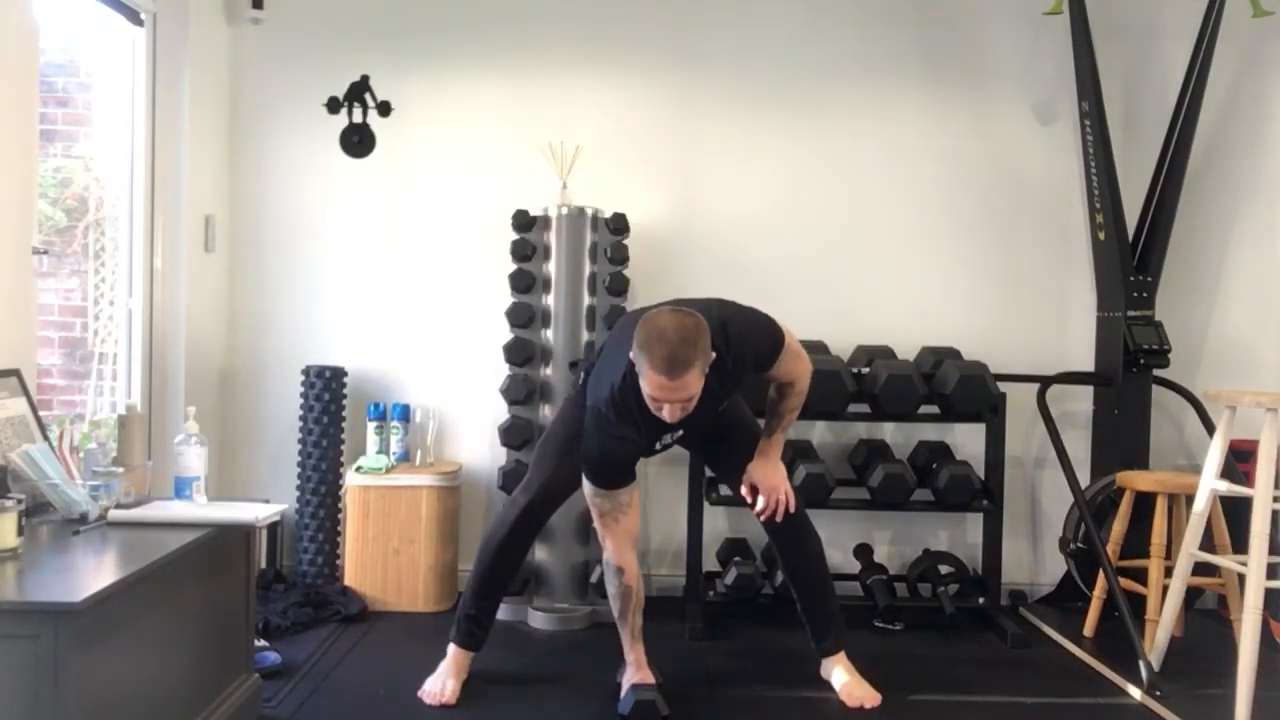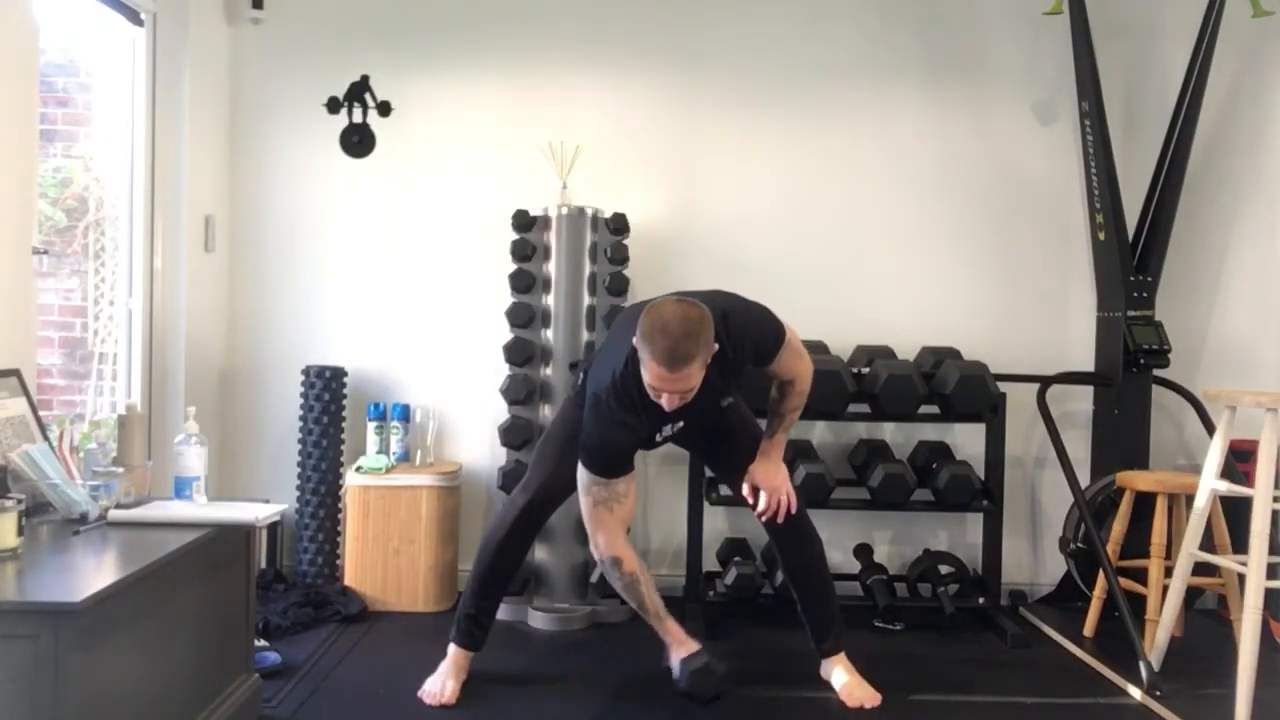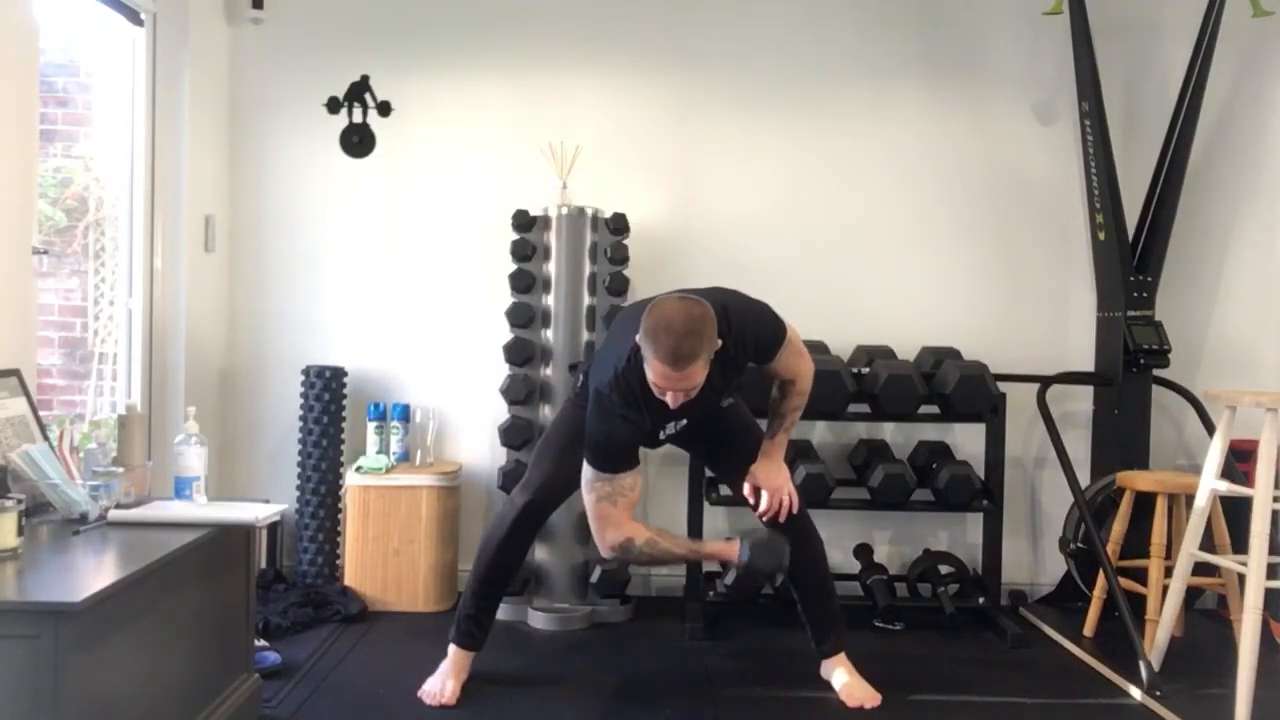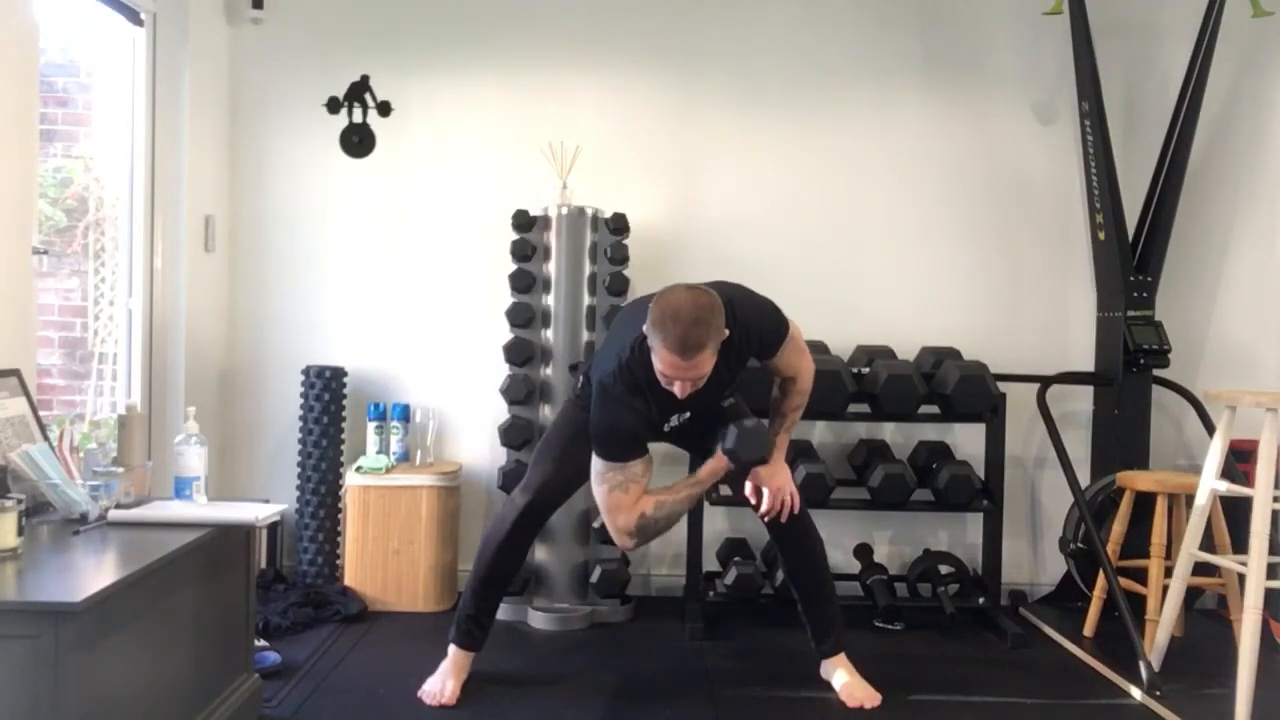
dt=0.4s
person 1, frame 1
left shoulder: (742, 333)
right shoulder: (610, 410)
left elbow: (796, 372)
right elbow: (619, 550)
left wrist: (768, 454)
right wrist: (635, 663)
right hip: (601, 391)
left knee: (780, 504)
right knee: (531, 503)
left ankle: (833, 658)
right ankle: (458, 654)
person 1, frame 2
left shoulder: (743, 325)
right shoulder: (610, 398)
left elbow: (797, 372)
right elbow: (607, 541)
left wrist: (770, 455)
right wrist: (673, 638)
left hip: (712, 404)
right hip: (606, 395)
left knee: (782, 506)
right knee: (530, 503)
left ankle: (833, 657)
right ankle: (459, 653)
person 1, frame 3
left shoulder: (745, 321)
right shoulder: (614, 392)
left elbow: (798, 372)
right elbow: (613, 535)
left wrist: (771, 455)
right wrist: (720, 552)
left hip: (712, 406)
right hip: (602, 400)
left knee: (784, 504)
right knee: (530, 502)
left ankle: (833, 657)
right ankle: (459, 653)
person 1, frame 4
left shoulder: (750, 316)
right shoulder: (618, 381)
left elbow: (798, 371)
right elbow: (627, 527)
left wrist: (773, 455)
right wrist: (717, 468)
left hip: (710, 406)
right hip: (604, 400)
left knee: (783, 504)
right knee: (531, 501)
left ankle: (833, 657)
right ankle: (459, 653)
